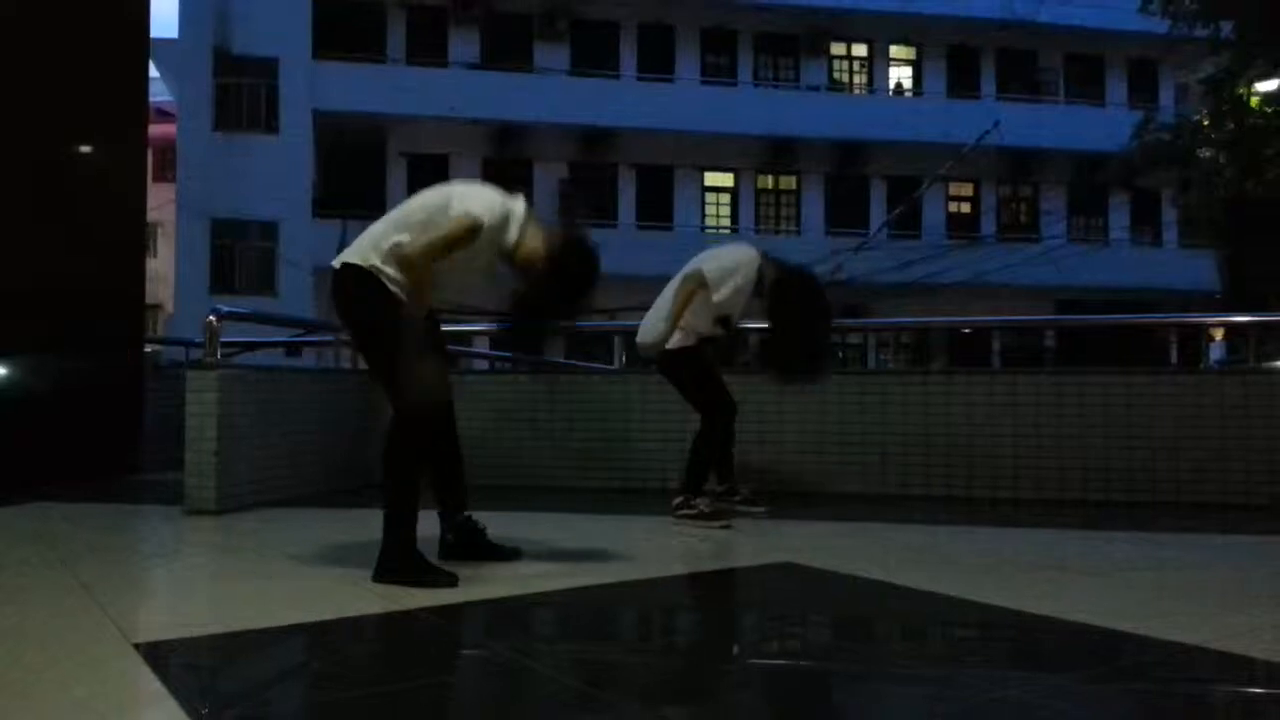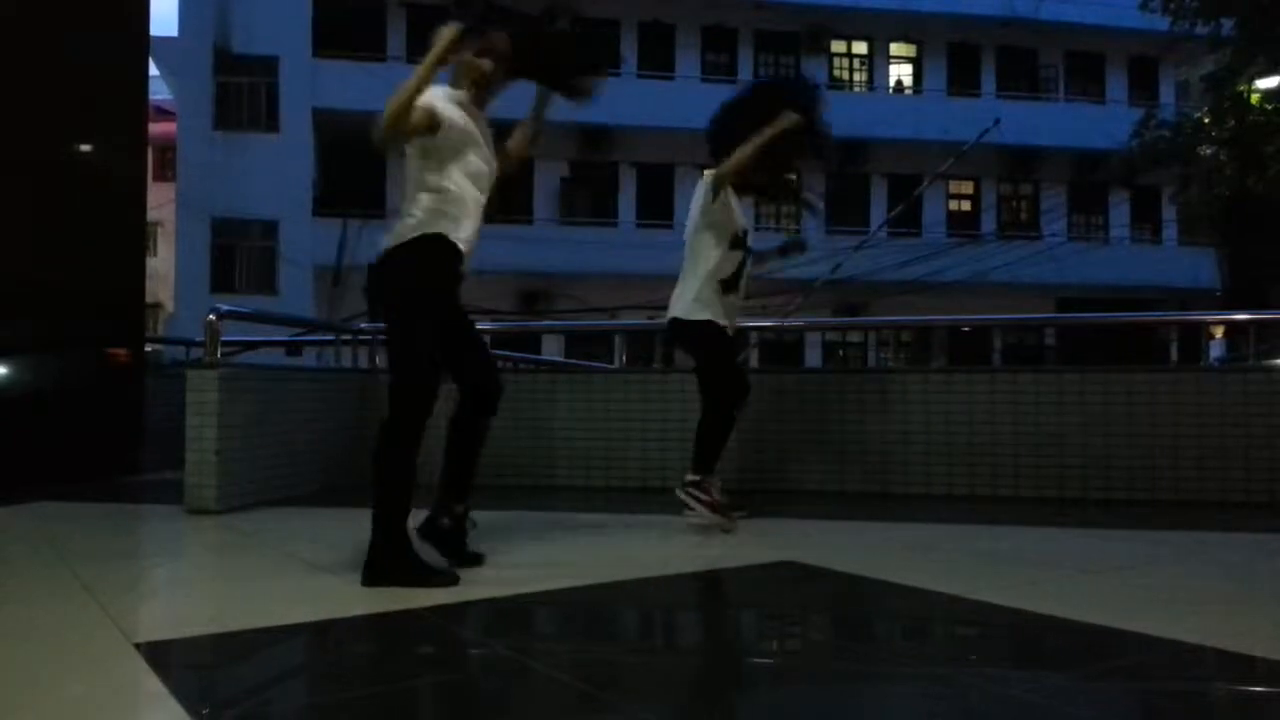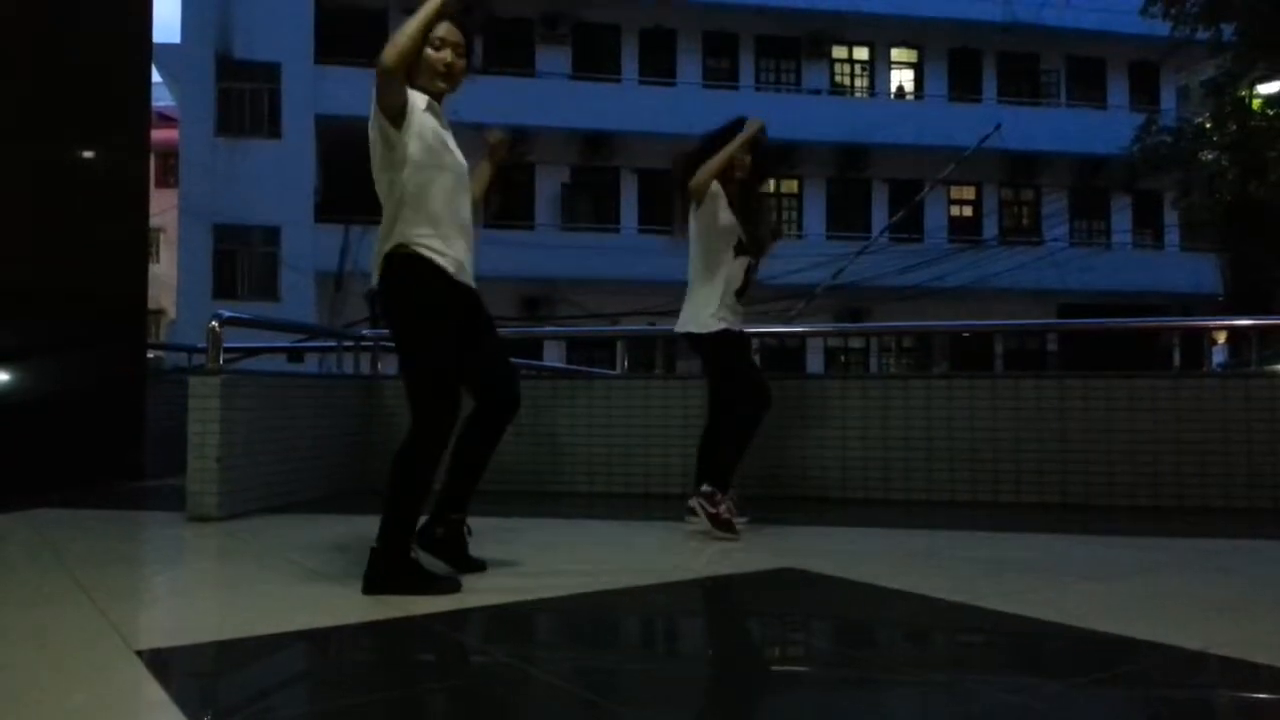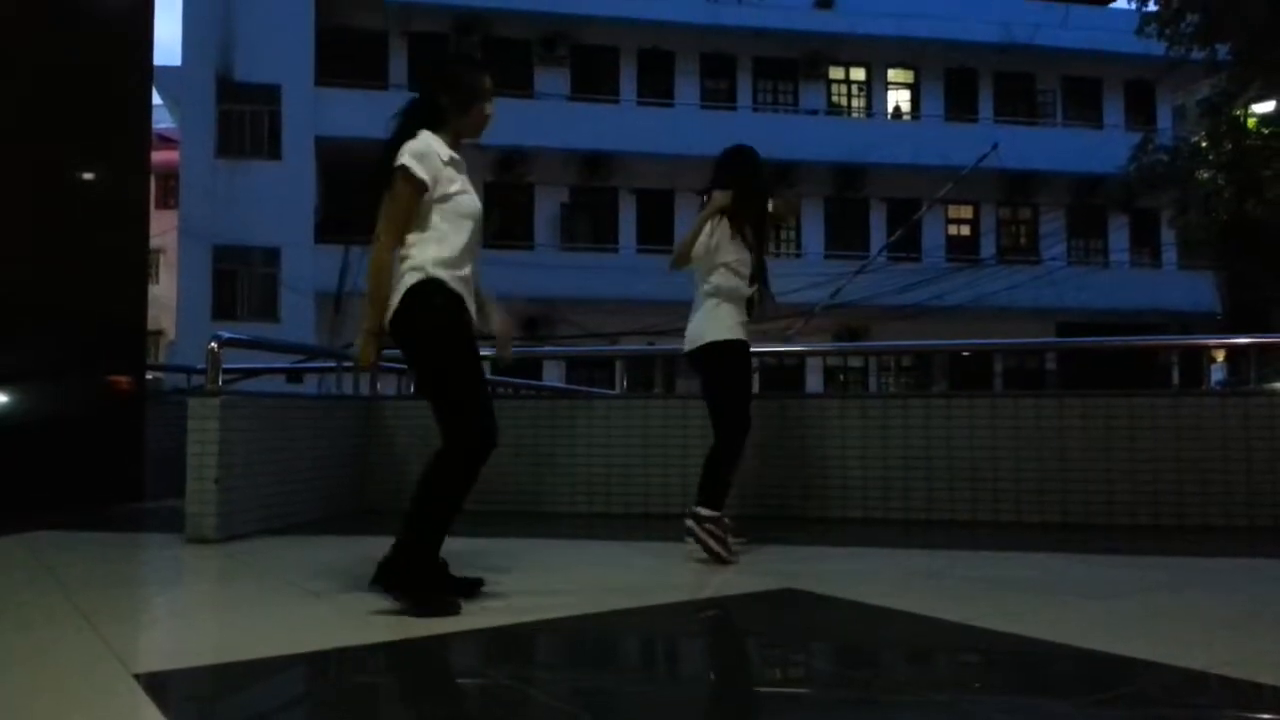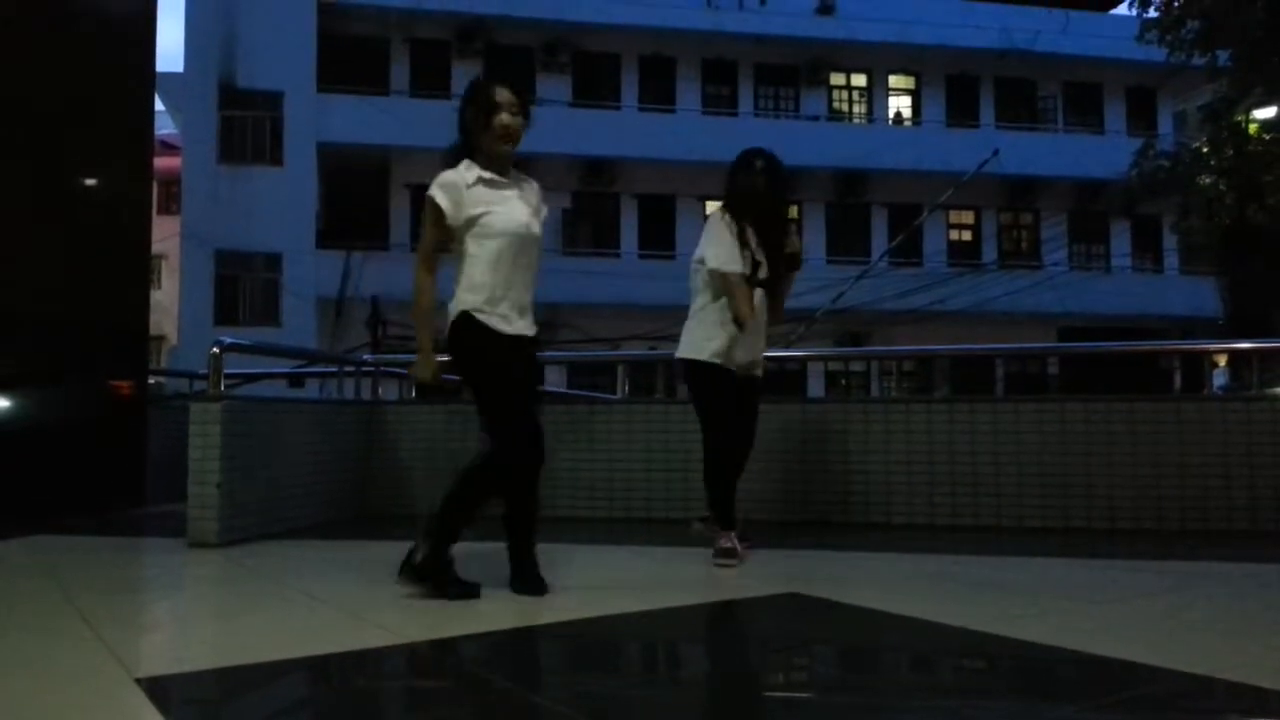
dt=0.4s
person 1, frame 1
left shoulder: (503, 248)
right shoulder: (488, 212)
right elbow: (416, 261)
right wrist: (417, 355)
left hip: (403, 288)
right hip: (366, 280)
left knee: (438, 411)
right knee: (416, 410)
left ankle: (458, 530)
right ankle: (397, 554)
person 1, frame 2
left shoulder: (477, 124)
right shoulder: (439, 105)
left elbow: (508, 159)
right elbow: (388, 131)
left wrist: (540, 104)
right wrist: (435, 54)
left hip: (430, 271)
right hip: (416, 266)
left knee: (483, 387)
right knee: (412, 405)
left ankle: (448, 517)
right ankle: (386, 554)
person 1, frame 3
left shoulder: (436, 126)
right shoulder: (399, 109)
right elbow: (389, 62)
left wrist: (490, 161)
left hip: (454, 284)
right hip: (415, 278)
left knee: (501, 395)
right knee: (434, 417)
left ankle: (445, 524)
right ankle: (389, 560)
person 1, frame 4
left shoulder: (452, 165)
right shoulder: (421, 152)
right elbow: (385, 243)
left wrist: (489, 309)
right wrist: (372, 327)
left hip: (449, 312)
right hip: (429, 308)
left knee: (474, 437)
right knee: (469, 435)
left ankle: (421, 563)
right ankle: (404, 563)
person 1, frame 5
left shoulder: (531, 191)
right shoulder: (454, 185)
right elbow: (426, 269)
right wrist: (425, 348)
left hip: (519, 336)
right hip: (479, 332)
left knee: (509, 448)
right knee: (523, 445)
left ankle: (431, 555)
right ankle: (503, 560)
person 2, frame 1
left shoulder: (762, 276)
right shoulder: (744, 262)
right elbow: (691, 284)
right wrist: (666, 332)
left hip: (687, 337)
right hip: (670, 338)
left knee: (724, 408)
right knee: (718, 413)
left ankle: (725, 489)
right ankle: (687, 499)
person 2, frame 2
left shoulder: (731, 202)
right shoulder: (714, 188)
right elbow: (725, 170)
left wrist: (778, 251)
right wrist: (777, 128)
left hip: (715, 315)
right hip: (697, 314)
left knee: (728, 394)
right knee: (727, 394)
left ankle: (703, 482)
right ankle: (697, 481)
person 2, frame 3
left shoulder: (743, 204)
right shoulder: (711, 197)
left elbow: (756, 248)
right elbow: (695, 183)
left wrist: (764, 229)
right wrist: (741, 136)
left hip: (722, 322)
right hip: (710, 323)
left knee: (728, 410)
right knee: (754, 400)
left ankle: (709, 494)
right ankle: (713, 491)
person 2, frame 4
left shoulder: (746, 226)
right shoulder: (717, 223)
left elbow: (750, 285)
right elbow: (678, 259)
left wrist: (770, 226)
right wrist: (708, 212)
left hip: (725, 337)
right hip: (718, 336)
left knee: (729, 430)
right knee: (735, 426)
left ankle: (707, 516)
right ankle: (707, 512)
person 2, frame 5
left shoulder: (769, 236)
right shoulder: (722, 223)
left elbow: (773, 308)
right elbow: (728, 282)
left wrist: (790, 265)
right wrist: (748, 319)
left hip: (745, 358)
right hip: (707, 354)
left knee: (740, 444)
right knee: (720, 442)
left ankle: (721, 520)
right ankle: (725, 530)
